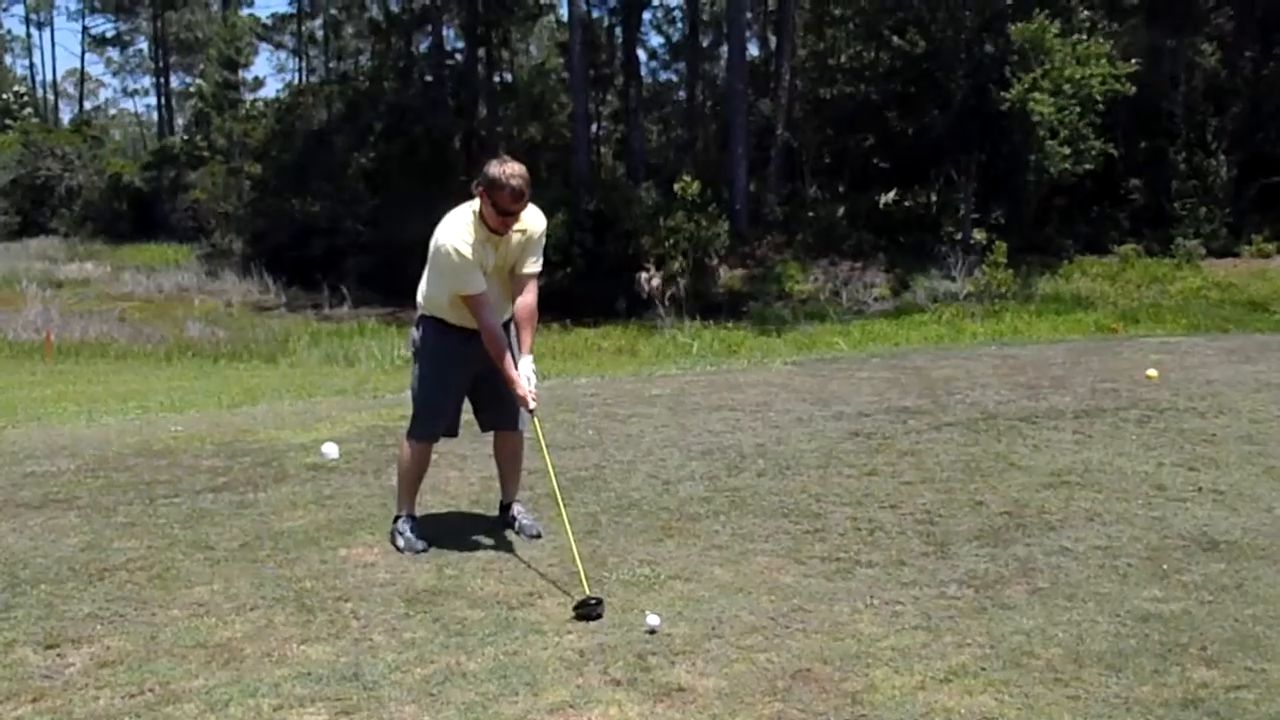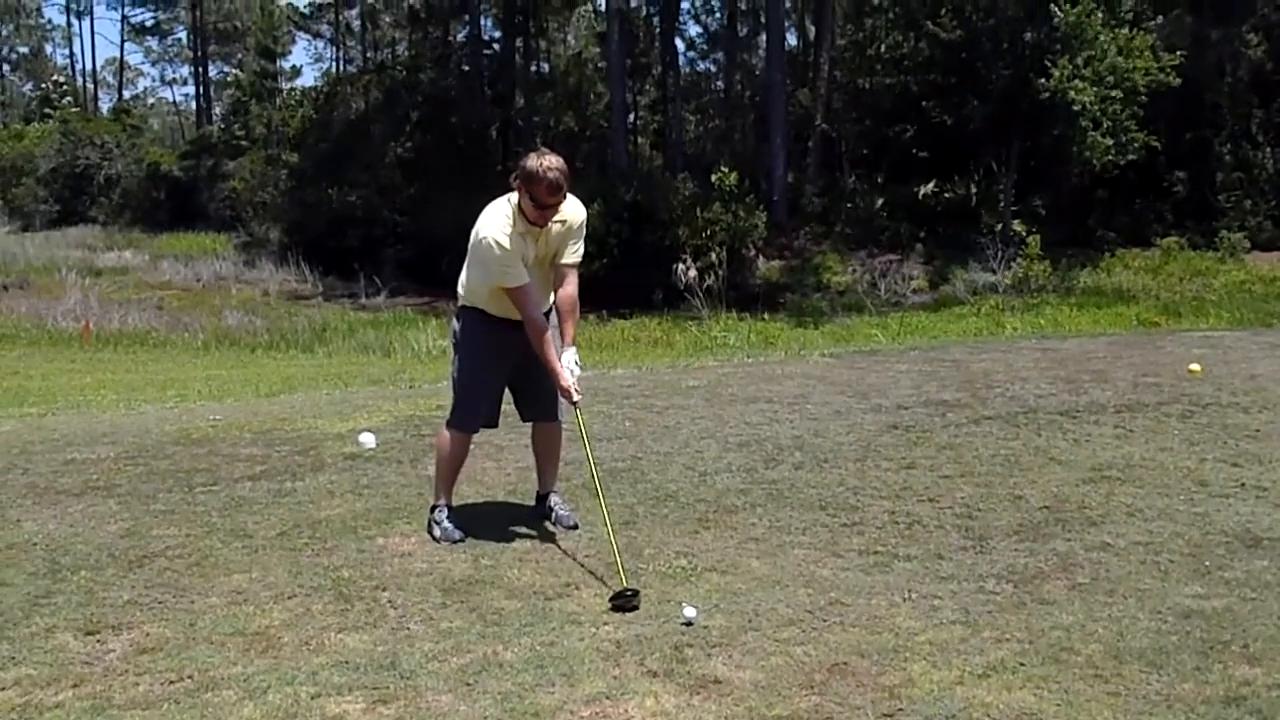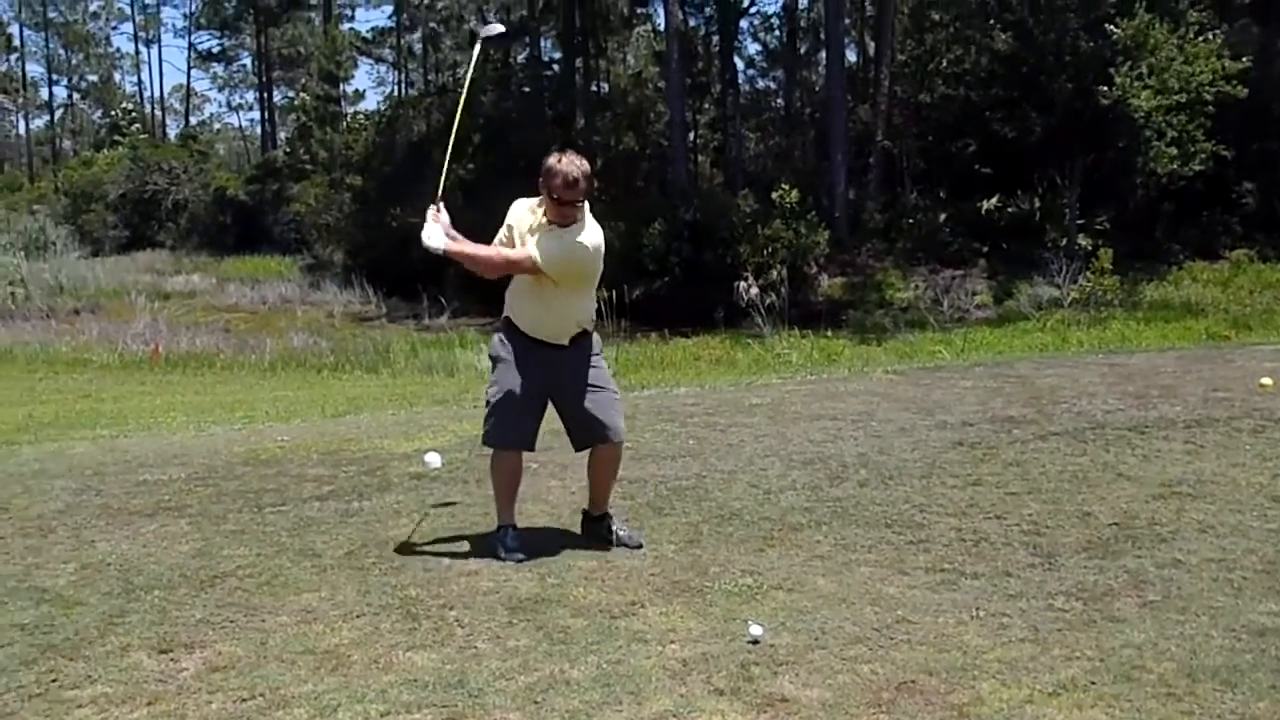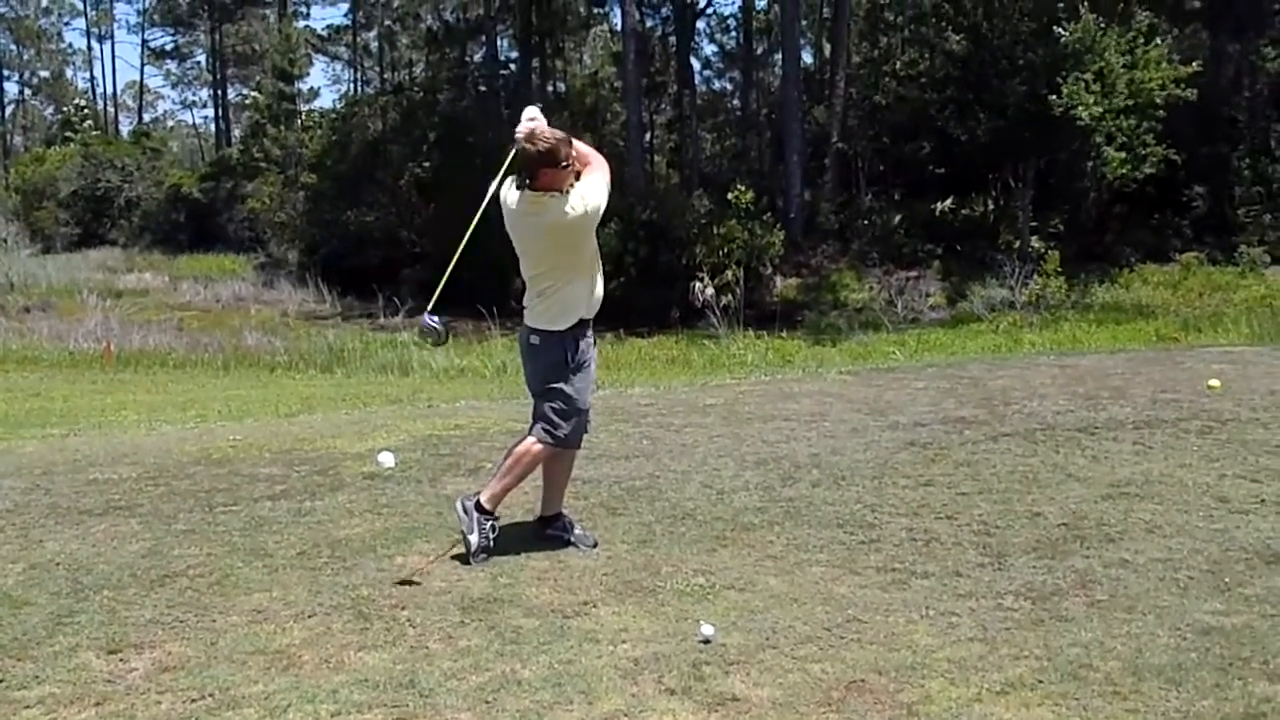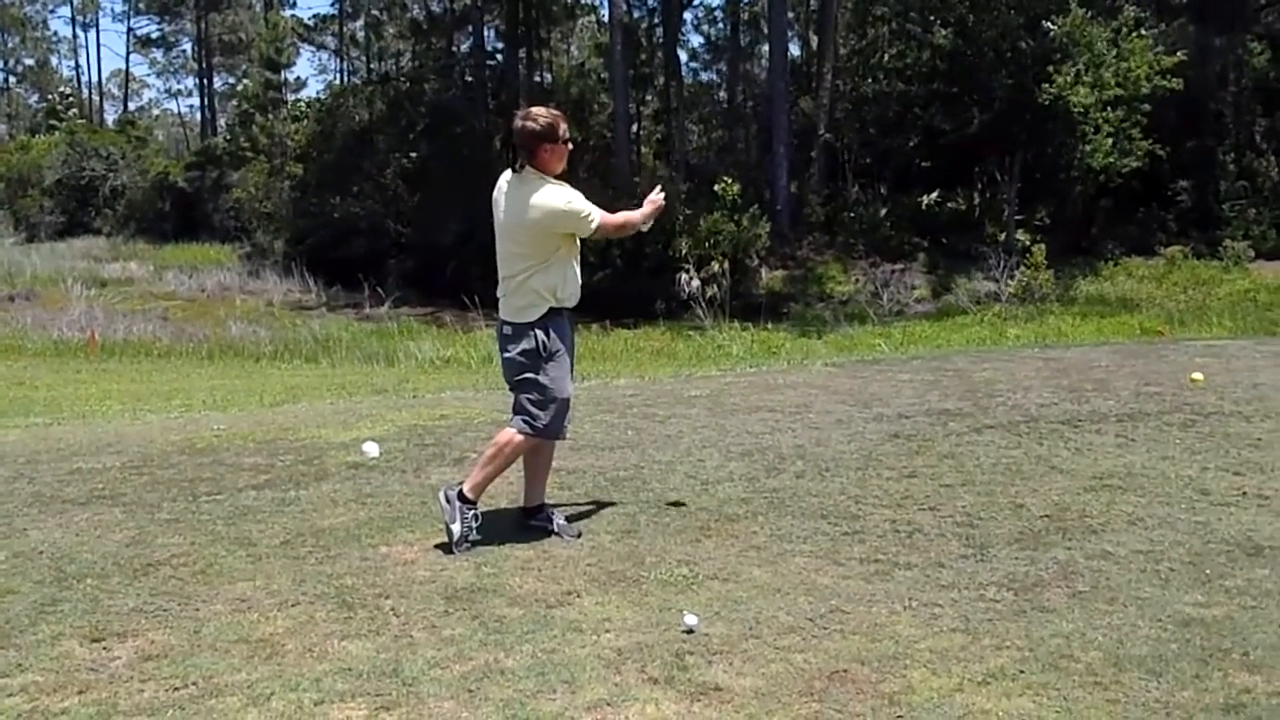
dt=1s
person 1, frame 1
left shoulder: (533, 224)
right shoulder: (454, 239)
left elbow: (525, 292)
right elbow: (484, 316)
left wrist: (525, 358)
right wrist: (512, 379)
left hip: (497, 328)
right hip: (444, 331)
left knee: (510, 421)
right knee: (425, 427)
left ankle: (511, 505)
right ankle: (405, 517)
person 1, frame 2
left shoulder: (573, 214)
right shoulder: (494, 232)
left elbow: (566, 284)
right elbow: (528, 309)
left wrist: (569, 350)
right wrist: (555, 370)
left hip: (537, 321)
right hip: (484, 321)
left knee: (548, 411)
right knee: (464, 417)
left ankle: (547, 495)
right ankle: (441, 506)
person 1, frame 3
left shoulder: (588, 240)
right shoulder: (521, 212)
left elbow: (509, 261)
right elbow: (492, 267)
left wrist: (447, 245)
right wrist: (449, 234)
left hip: (575, 347)
right hip: (518, 342)
left knee: (609, 435)
right knee: (506, 438)
left ankle: (597, 517)
right ankle: (506, 526)
person 1, frame 4
left shoulder: (512, 197)
right shoulder: (574, 211)
right elbow: (599, 166)
left wrist: (533, 137)
right wrist: (554, 134)
left hip: (543, 329)
right hip: (566, 334)
left knee: (566, 427)
right knee: (553, 430)
left ankle: (551, 516)
right ankle: (483, 506)
person 1, frame 5
left shoulder: (508, 184)
right shoulder: (556, 200)
right elbow: (610, 225)
left wrist: (631, 221)
right wrist: (646, 212)
left hip: (528, 317)
right hip: (539, 323)
left knee: (549, 416)
right knee: (535, 420)
left ankle: (535, 506)
right ankle: (465, 496)
